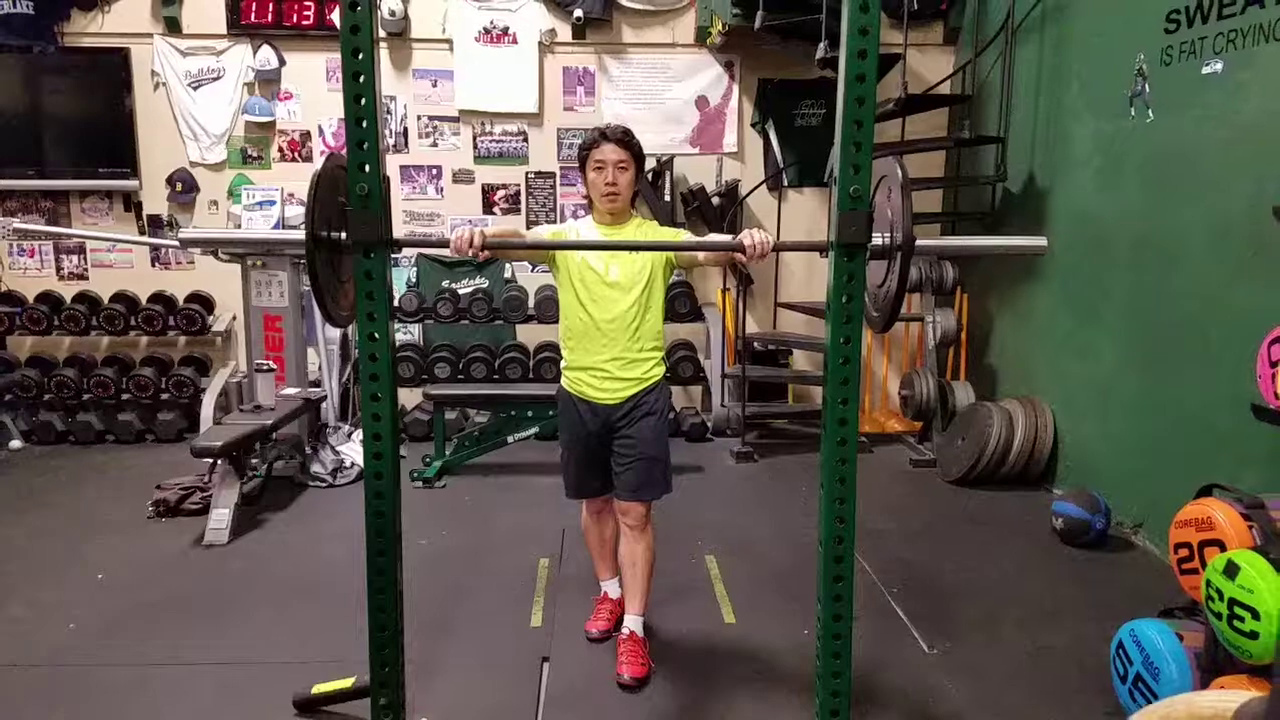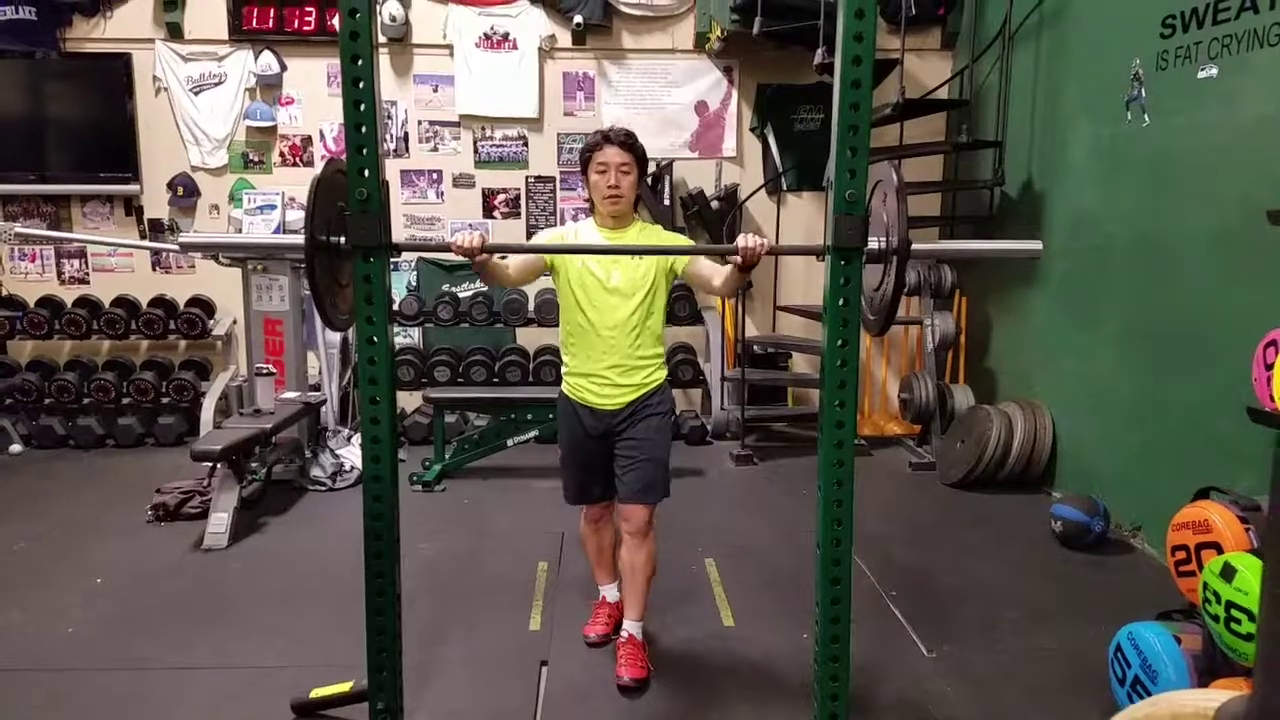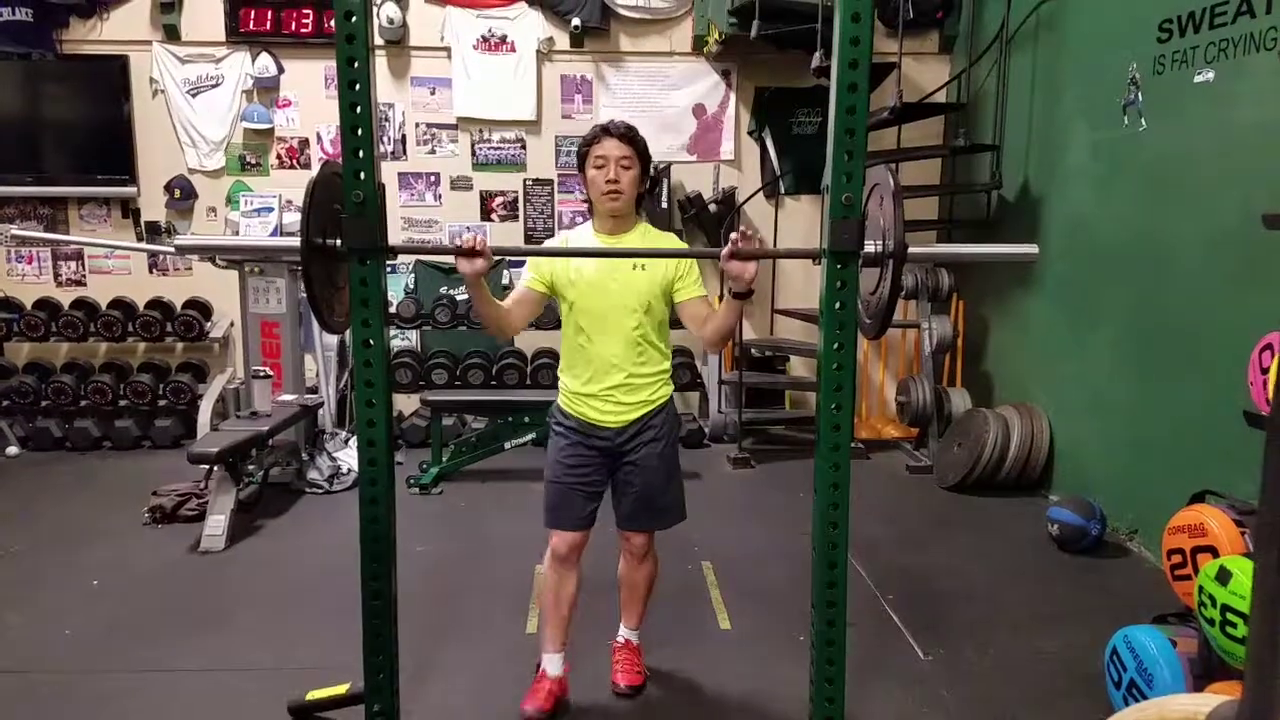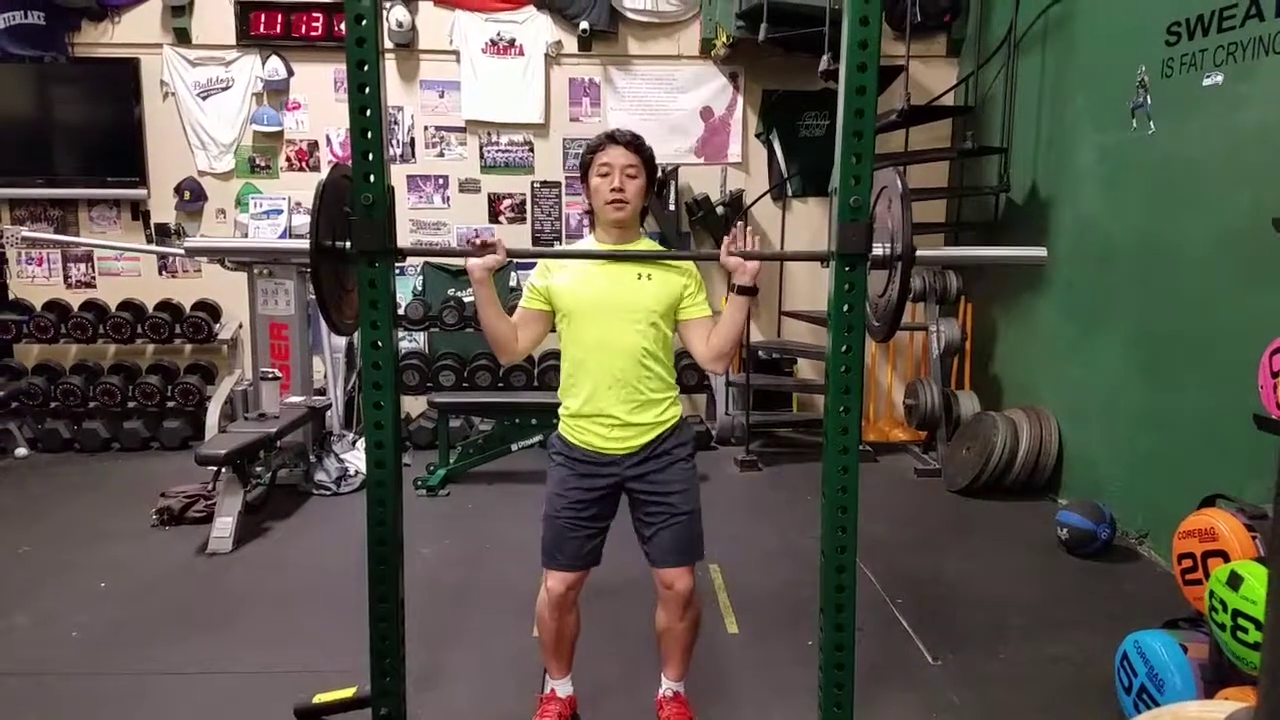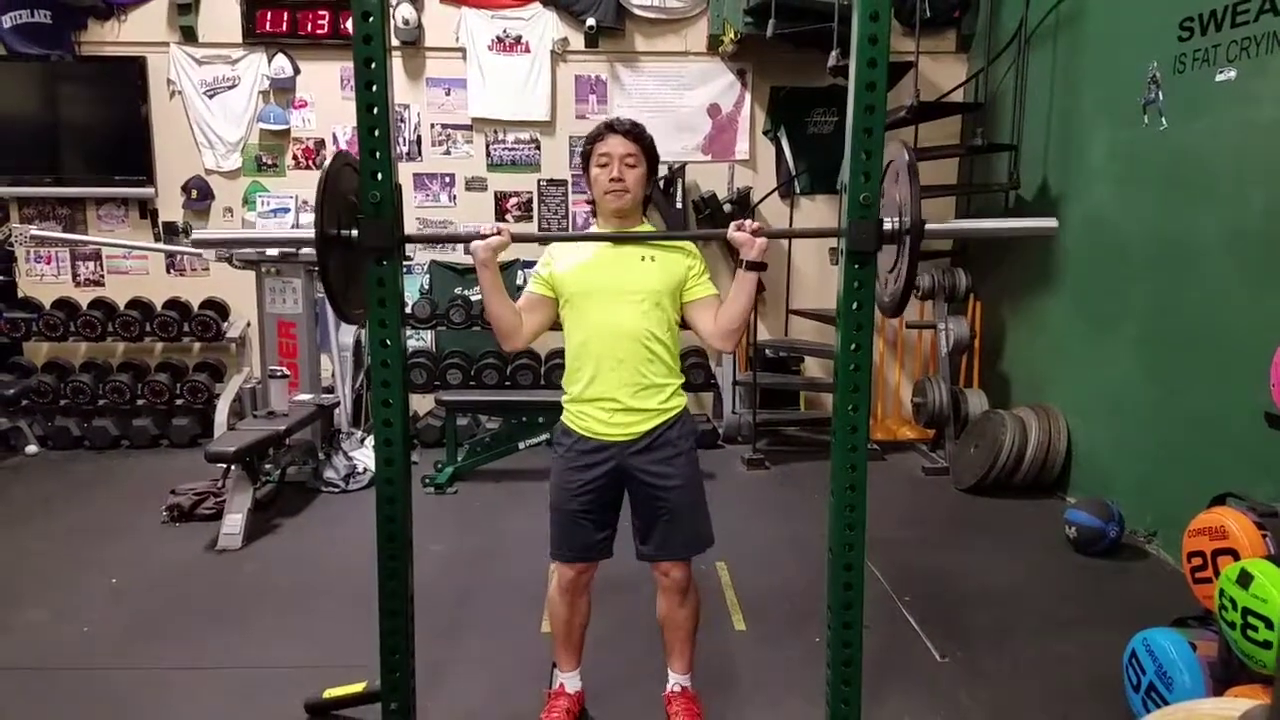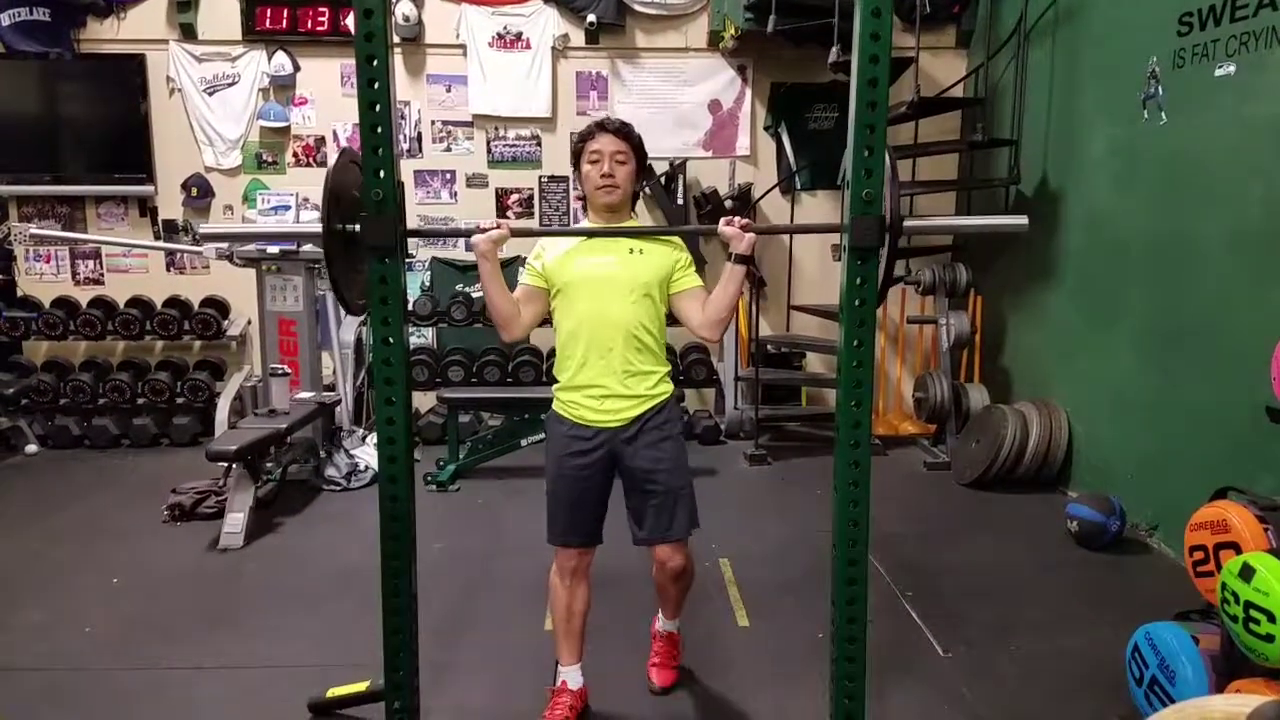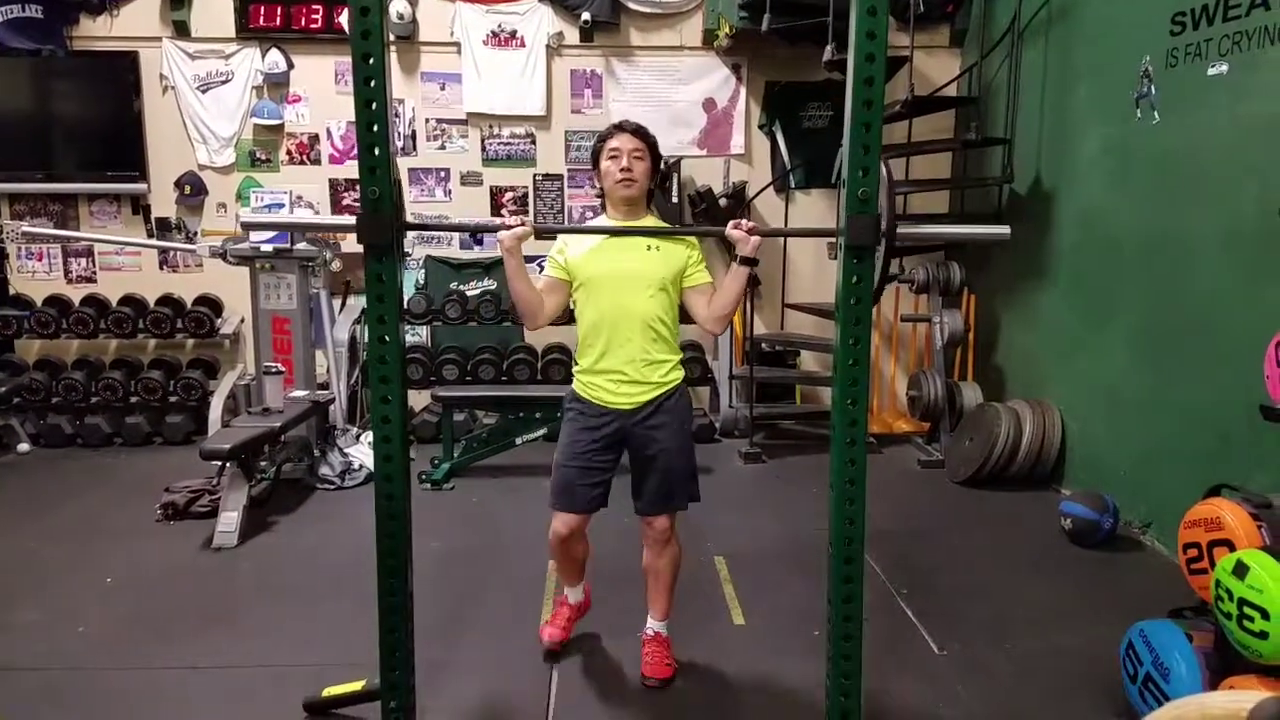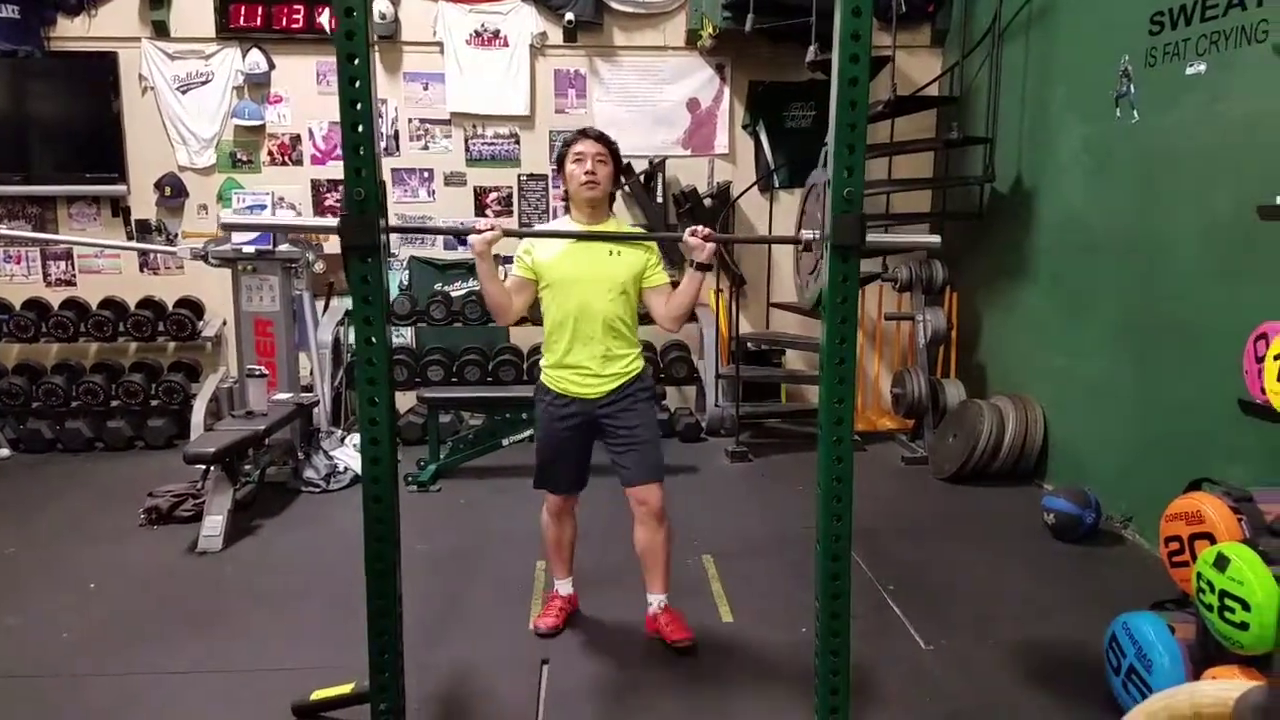
dt=0.5s
person 1, frame 1
left shoulder: (660, 236)
right shoulder: (564, 236)
left elbow: (707, 251)
right elbow: (514, 240)
left wrist: (742, 243)
right wrist: (482, 237)
left hip: (641, 395)
right hip: (581, 394)
left knee: (634, 512)
right knee: (596, 503)
left ankle: (634, 628)
right ankle: (610, 593)
person 1, frame 2
left shoulder: (663, 243)
right shoulder: (562, 240)
left elbow: (718, 282)
right elbow: (508, 273)
left wrist: (743, 263)
right wrist: (479, 257)
left hip: (644, 401)
right hip: (581, 401)
left knee: (636, 518)
right knee: (594, 512)
left ankle: (633, 632)
right ankle: (608, 597)
person 1, frame 3
left shoulder: (670, 251)
right shoulder: (558, 249)
left elbow: (710, 337)
right elbow: (506, 326)
left wrist: (739, 288)
right wrist: (475, 282)
left hip: (647, 420)
right hip: (576, 419)
left knee: (638, 544)
right knee: (562, 546)
left ankle: (628, 641)
right ankle: (552, 670)
person 1, frame 4
left shoulder: (678, 269)
right shoulder: (556, 266)
left elbow: (715, 357)
right elbow: (510, 349)
left wrist: (742, 287)
right wrist: (482, 282)
left hip: (660, 447)
right hip: (580, 449)
left knee: (678, 585)
right knee: (559, 587)
person 1, frame 5
left shoulder: (681, 253)
right shoulder: (560, 256)
left elbow: (723, 336)
right elbow: (513, 336)
left wrist: (751, 264)
right wrist: (487, 266)
left hip: (662, 433)
right hip: (583, 436)
left knee: (674, 572)
right knee: (571, 573)
person 1, frame 6
left shoulder: (668, 248)
right shoulder: (552, 248)
left elbow: (710, 326)
right elbow: (511, 327)
left wrist: (738, 258)
right wrist: (487, 258)
left hip: (651, 418)
right hip: (575, 422)
left knee: (671, 556)
right knee: (570, 560)
left ankle: (665, 628)
person 1, frame 7
left shoulder: (680, 244)
right shoulder: (572, 242)
left elbow: (713, 319)
right elbow: (535, 316)
left wrist: (743, 258)
right wrist: (512, 255)
left hip: (660, 402)
right hip: (590, 402)
left knee: (659, 526)
right knee: (565, 524)
left ankle: (656, 632)
right ankle: (573, 598)
person 1, frame 8
left shoulder: (639, 244)
right shoulder: (538, 242)
left elbow: (671, 317)
right elbow: (505, 313)
left wrist: (699, 264)
right wrist: (483, 257)
left hip: (625, 389)
right hip: (560, 393)
left knee: (648, 500)
right knee: (558, 502)
left ankle: (659, 607)
right ankle: (563, 592)
